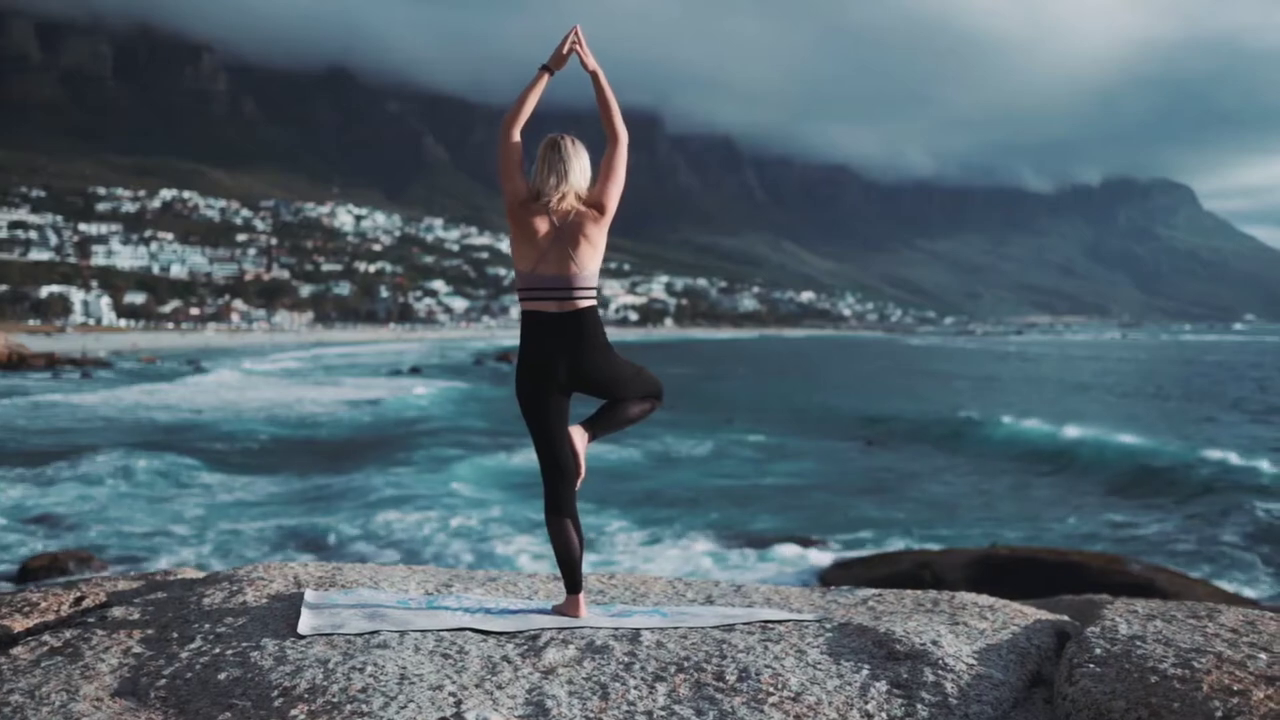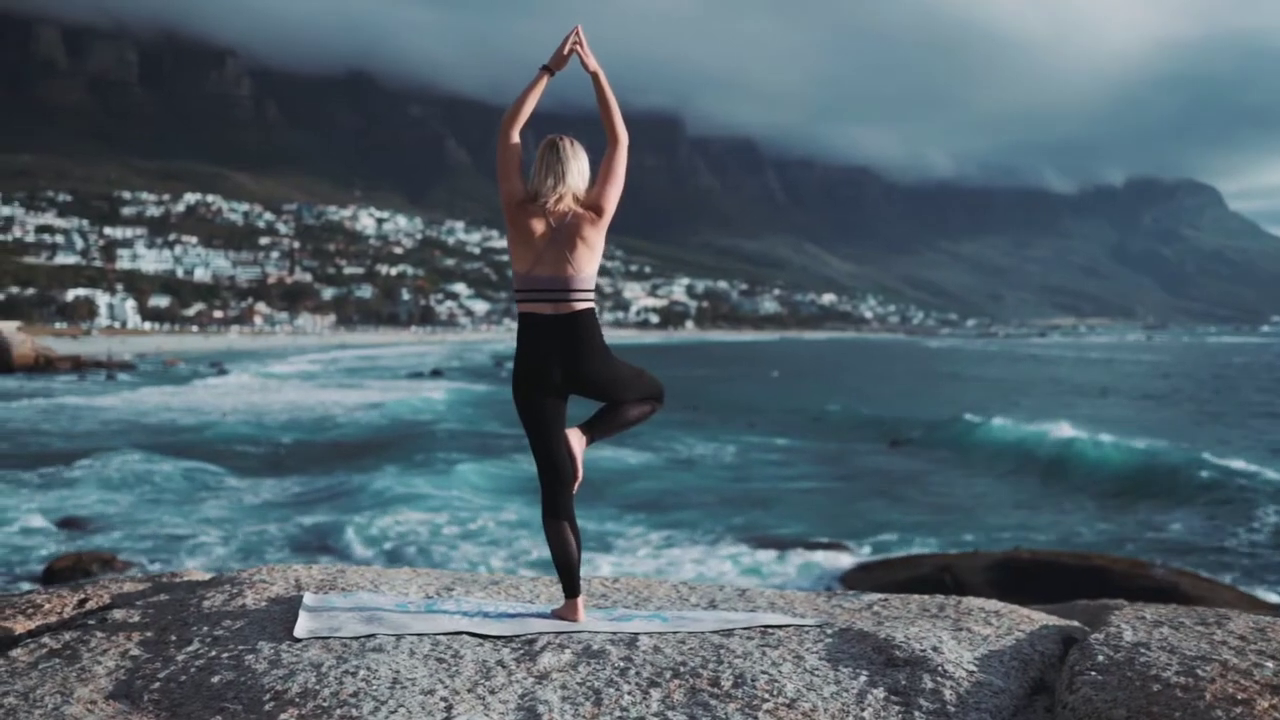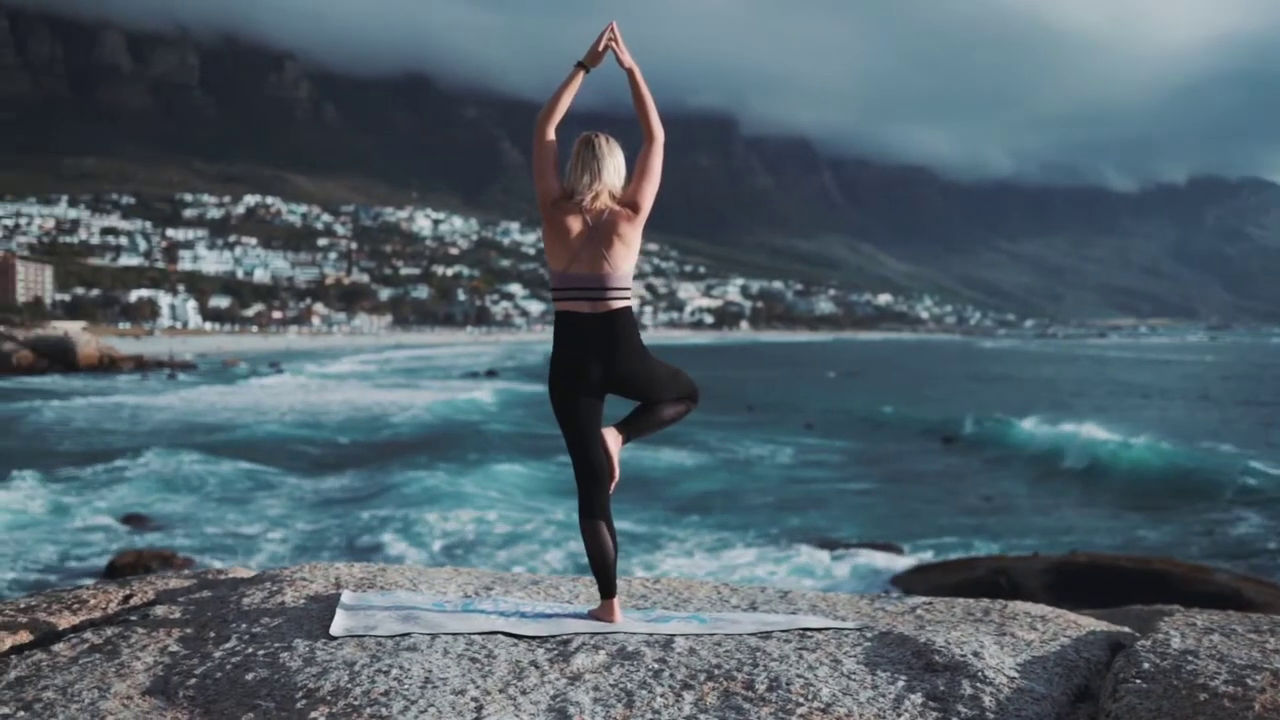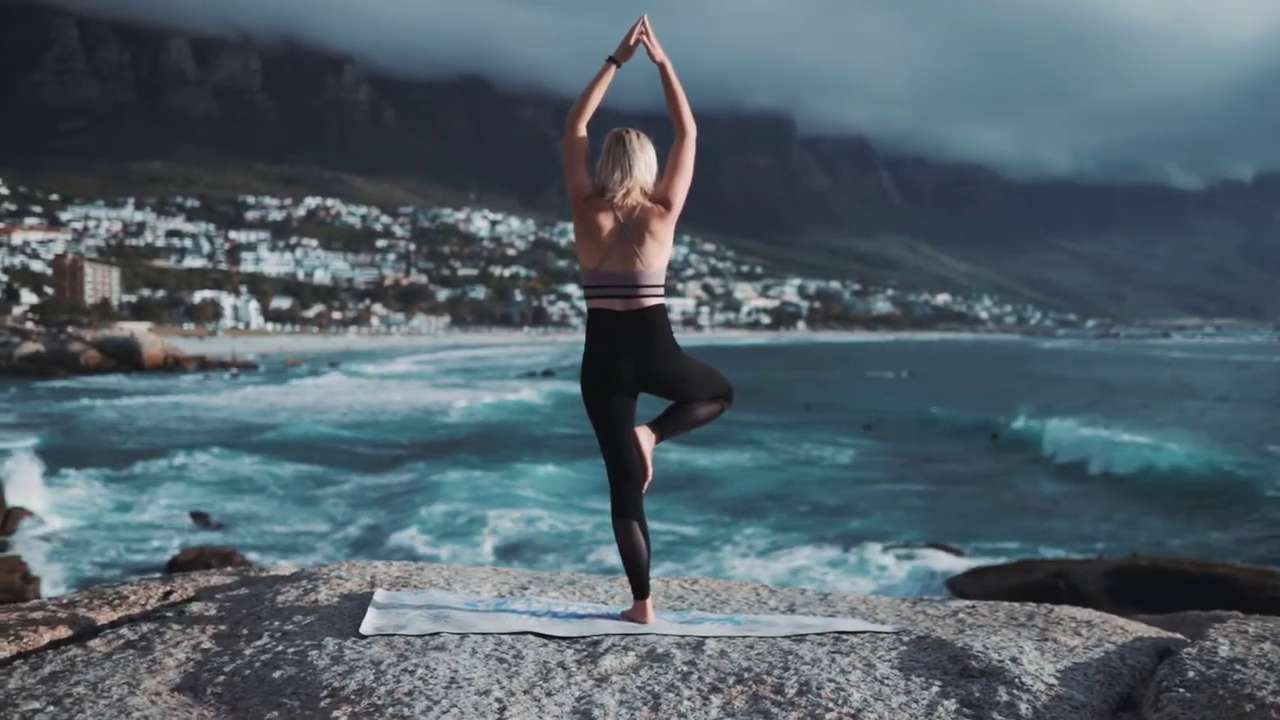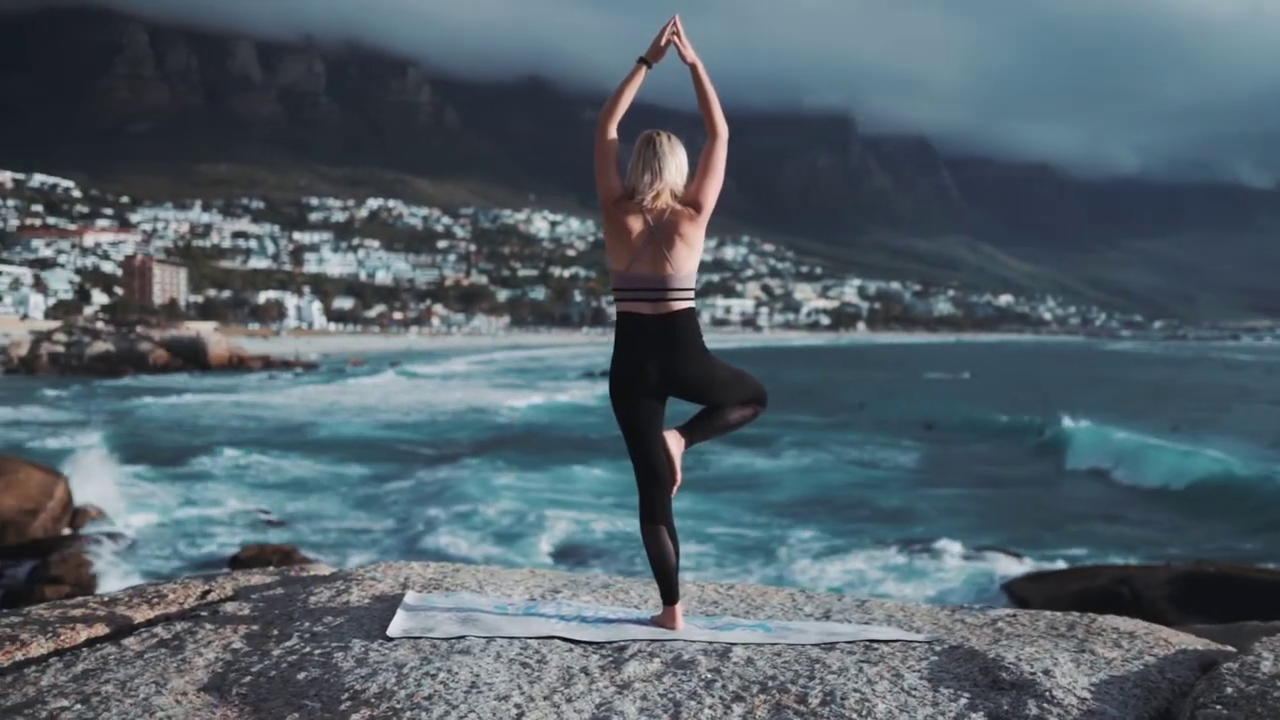
dt=0.7s
person 1, frame 1
left shoulder: (521, 215)
right shoulder: (597, 217)
left elbow: (510, 132)
right elbow: (619, 137)
left wrist: (549, 68)
right wrist: (593, 69)
left hip: (537, 357)
right hip: (588, 351)
left knee: (558, 484)
right knee: (651, 392)
left ankle: (576, 599)
right ankle: (586, 434)
person 1, frame 2
left shoulder: (519, 216)
right shoulder: (594, 218)
left elbow: (508, 133)
right elbow: (620, 140)
left wrist: (550, 69)
right wrist: (594, 69)
left hip: (534, 359)
right hip: (584, 354)
left knee: (555, 487)
right knee: (651, 393)
left ankle: (572, 602)
right ankle: (583, 436)
person 1, frame 3
left shoulder: (554, 215)
right shoulder: (631, 217)
left elbow: (544, 130)
right elbow: (656, 137)
left wrist: (585, 65)
right wrist: (629, 66)
left hip: (570, 359)
right hip: (621, 353)
left knee: (591, 487)
right knee: (686, 393)
left ankle: (610, 604)
right ankle: (620, 435)
person 1, frame 4
left shoulder: (586, 212)
right shoulder: (663, 213)
left elbow: (575, 127)
right elbow: (688, 132)
left wrist: (617, 59)
right wrist: (660, 60)
left hip: (603, 358)
right hip: (655, 351)
left knee: (624, 486)
right knee: (720, 392)
left ankle: (642, 605)
right ankle: (653, 434)
person 1, frame 5
left shoulder: (616, 215)
right shoulder: (692, 217)
left elbow: (606, 128)
right elbow: (719, 132)
left wrist: (648, 61)
right wrist: (691, 60)
left hip: (631, 360)
right hip: (683, 356)
left knee: (653, 491)
right knee: (754, 396)
left ankle: (671, 610)
right ankle: (682, 437)
